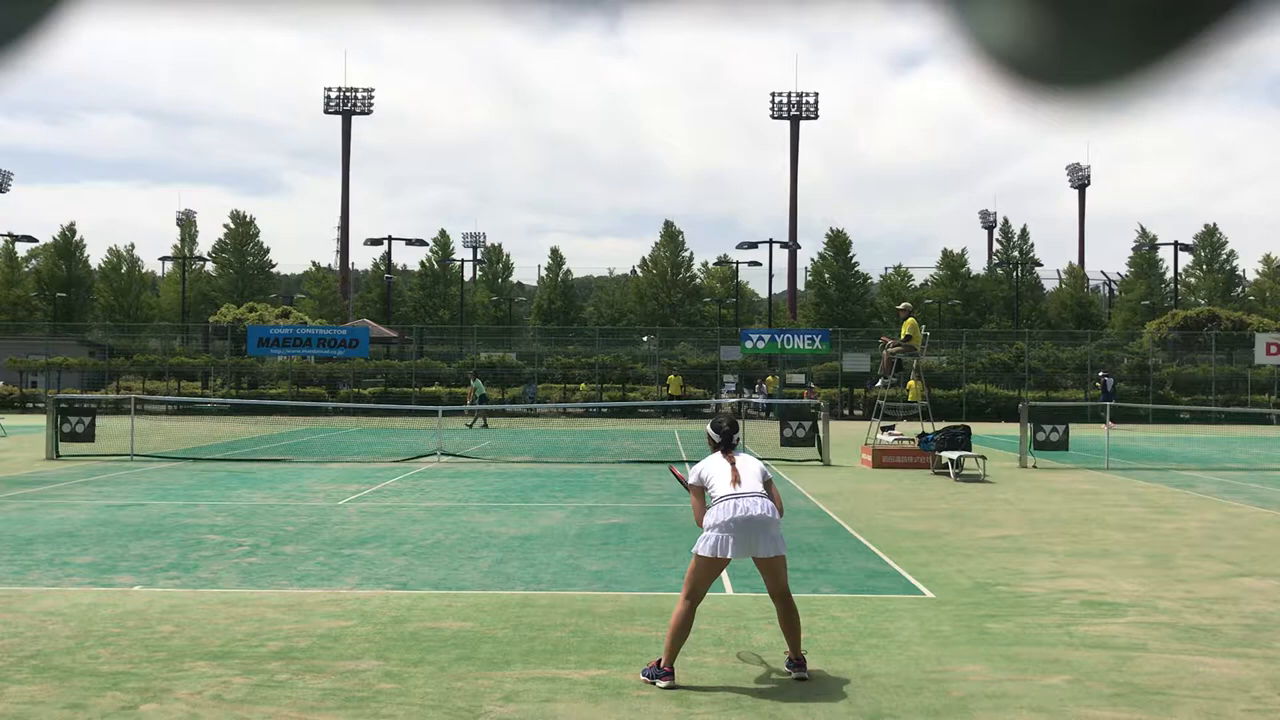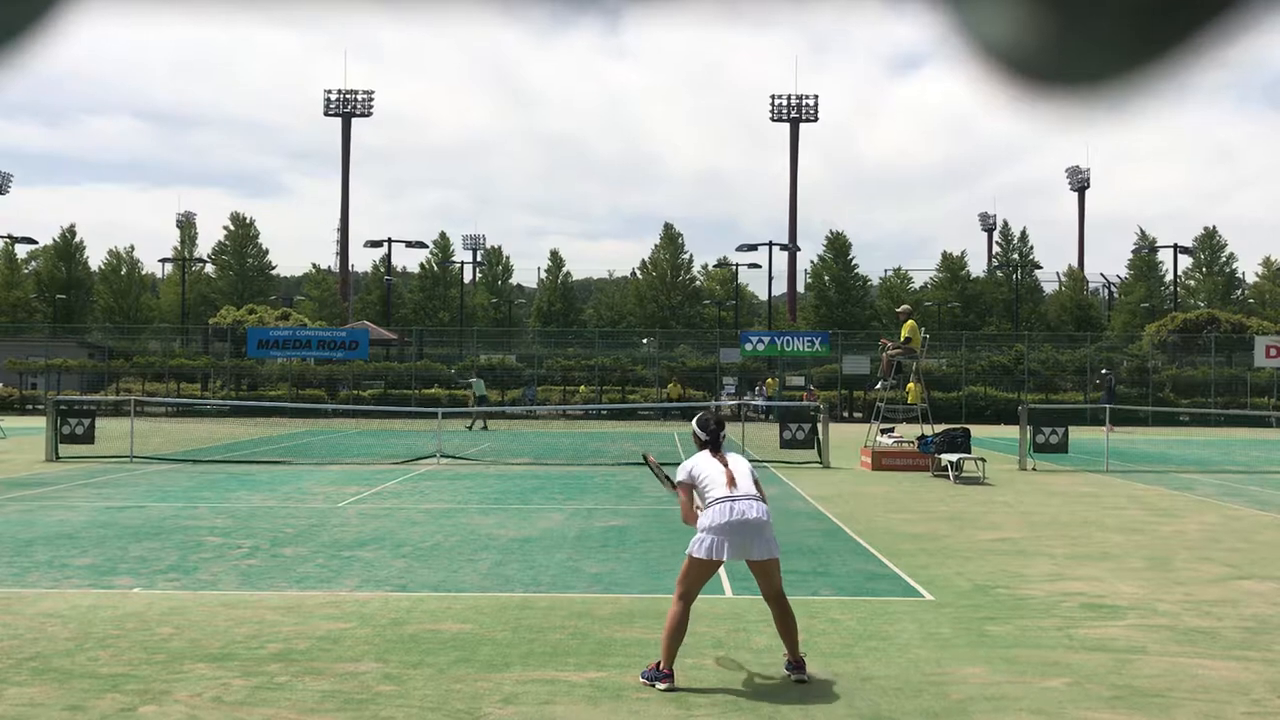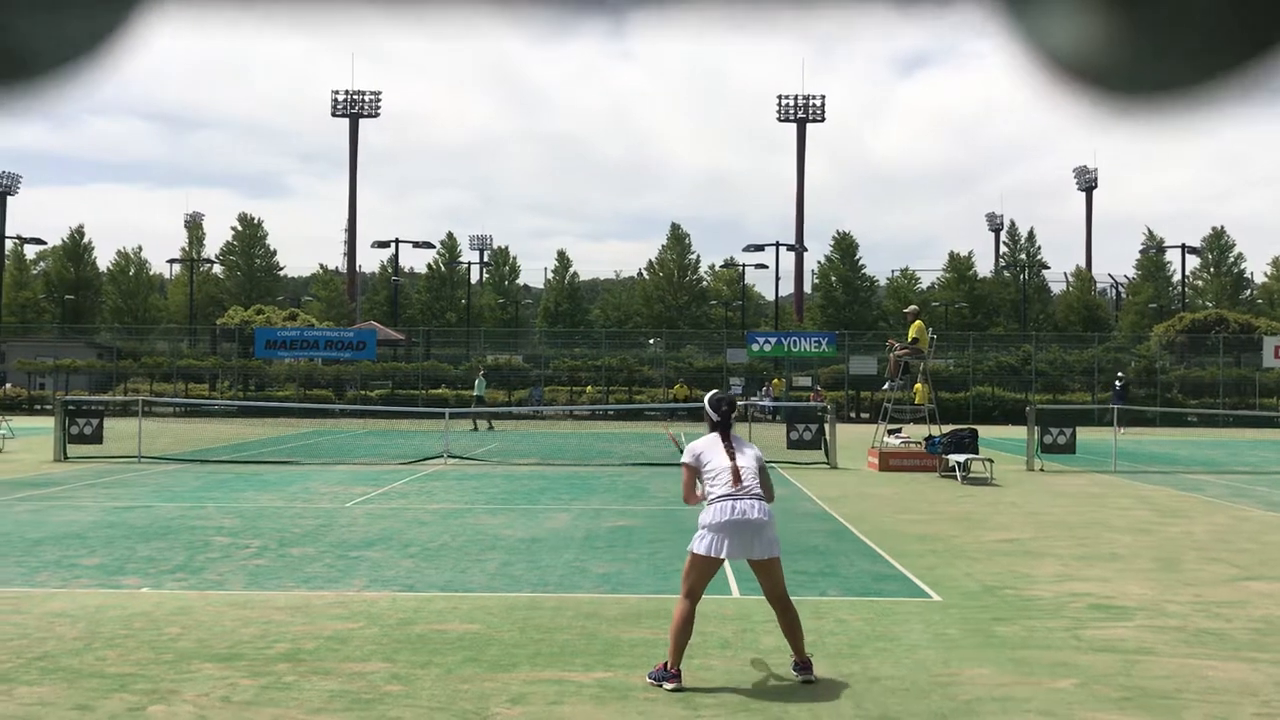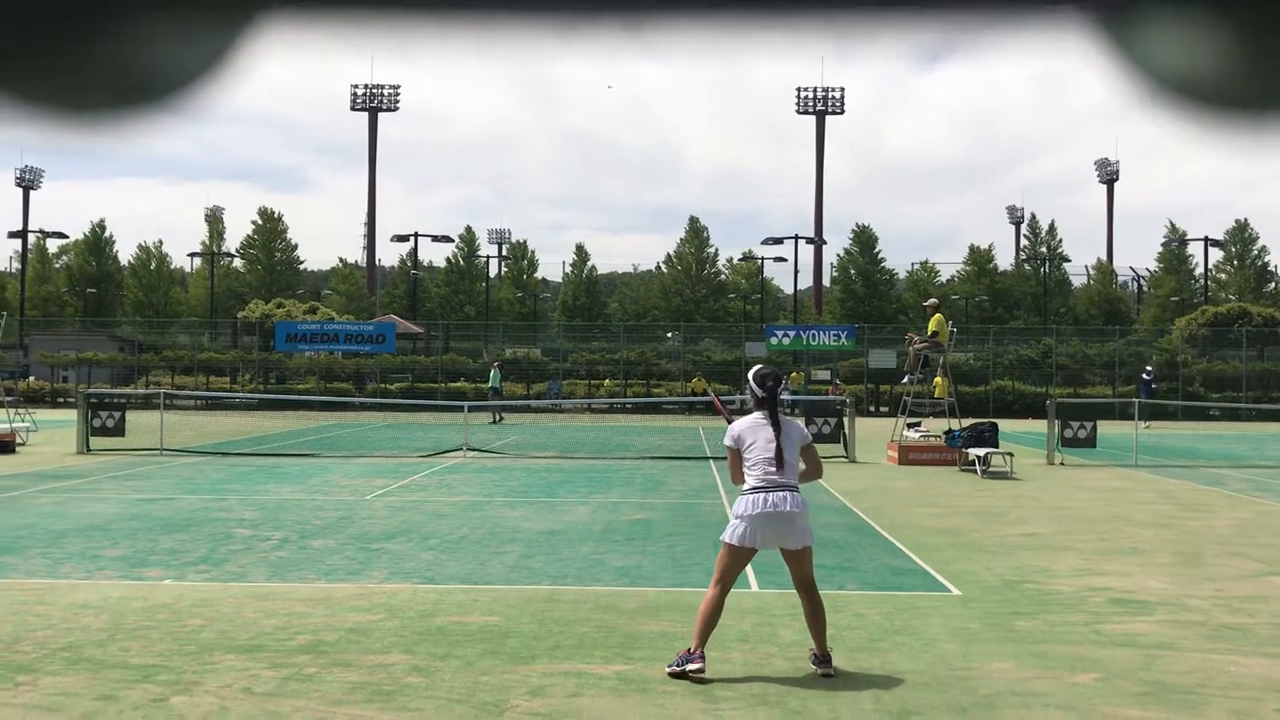
dt=0.4s
person 1, frame 1
left shoulder: (700, 467)
right shoulder: (755, 462)
left elbow: (700, 519)
right elbow: (778, 508)
left hip: (724, 517)
right hip: (764, 516)
left knee: (690, 597)
right knee: (781, 594)
left ankle: (664, 668)
right ankle: (797, 660)
person 1, frame 2
left shoulder: (689, 464)
right shoulder: (741, 460)
left elbow: (688, 517)
left wrist: (698, 517)
left hip: (719, 519)
right hip: (758, 516)
left knee: (683, 597)
right knee: (776, 597)
left ankle: (664, 670)
right ankle: (796, 663)
person 1, frame 3
left shoulder: (696, 447)
right shoulder: (750, 448)
left elbow: (688, 497)
right elbow: (769, 494)
left hip: (719, 518)
right hip: (759, 517)
left knee: (688, 597)
right knee: (778, 597)
left ankle: (671, 670)
right ankle: (803, 663)
person 1, frame 4
left shoulder: (738, 428)
right shoulder: (796, 427)
right elbow: (816, 471)
left hip: (752, 507)
right hip: (792, 507)
left knee: (719, 585)
right knee: (807, 586)
left ankle: (695, 654)
right ankle: (823, 657)
